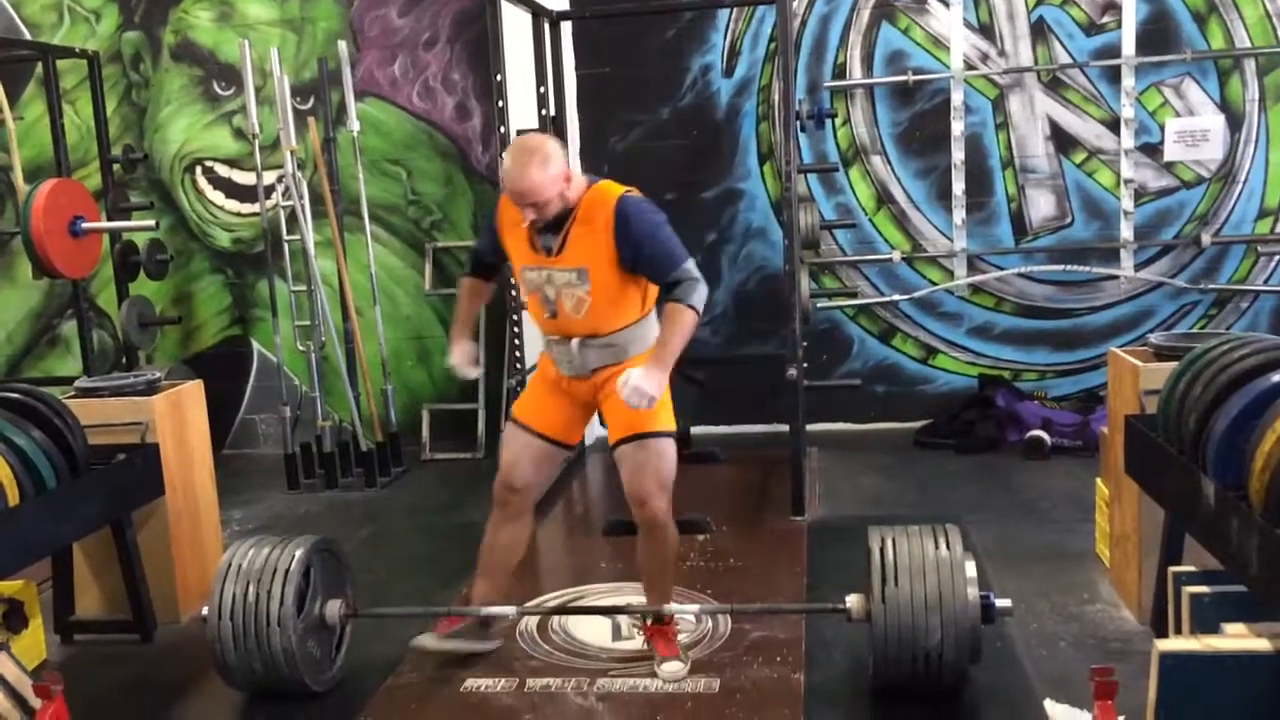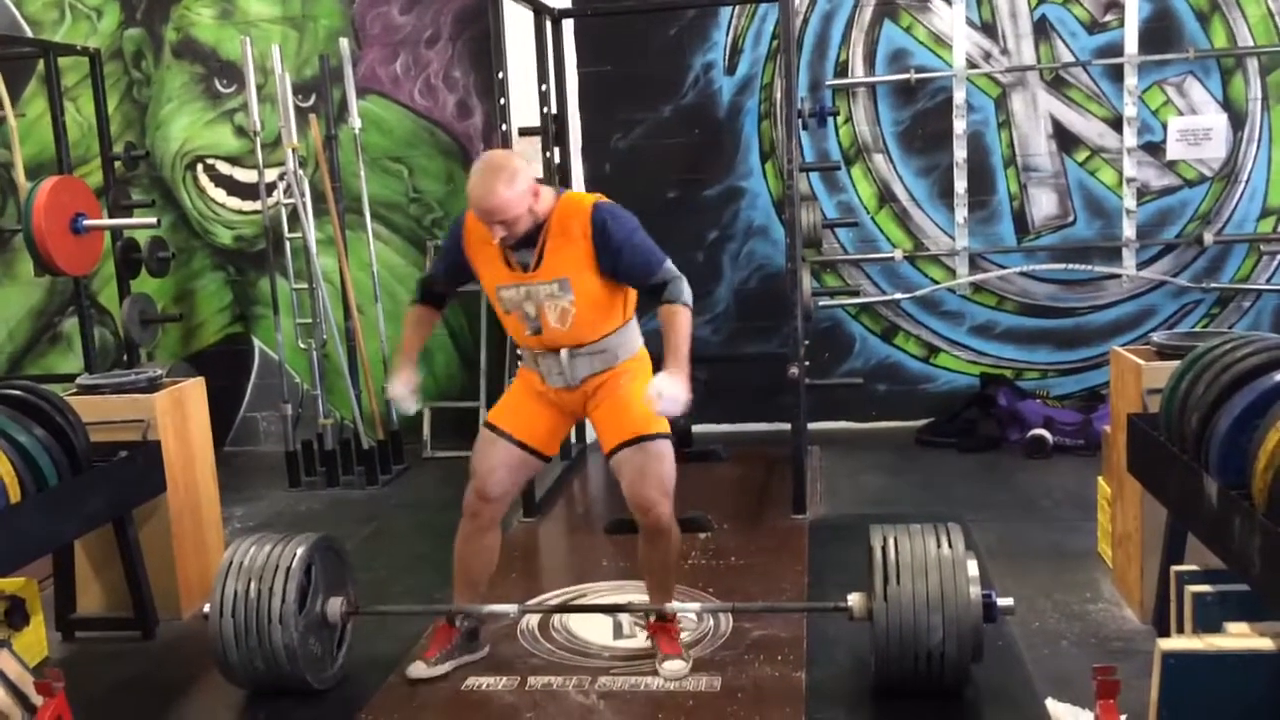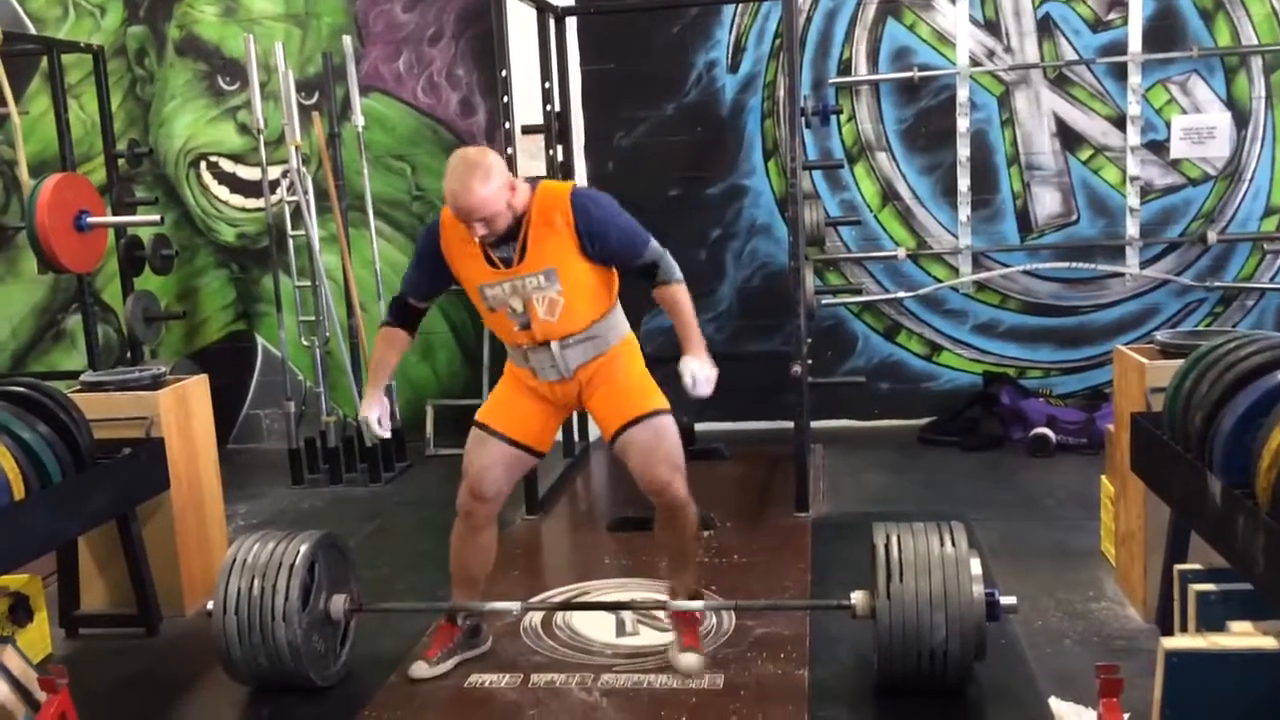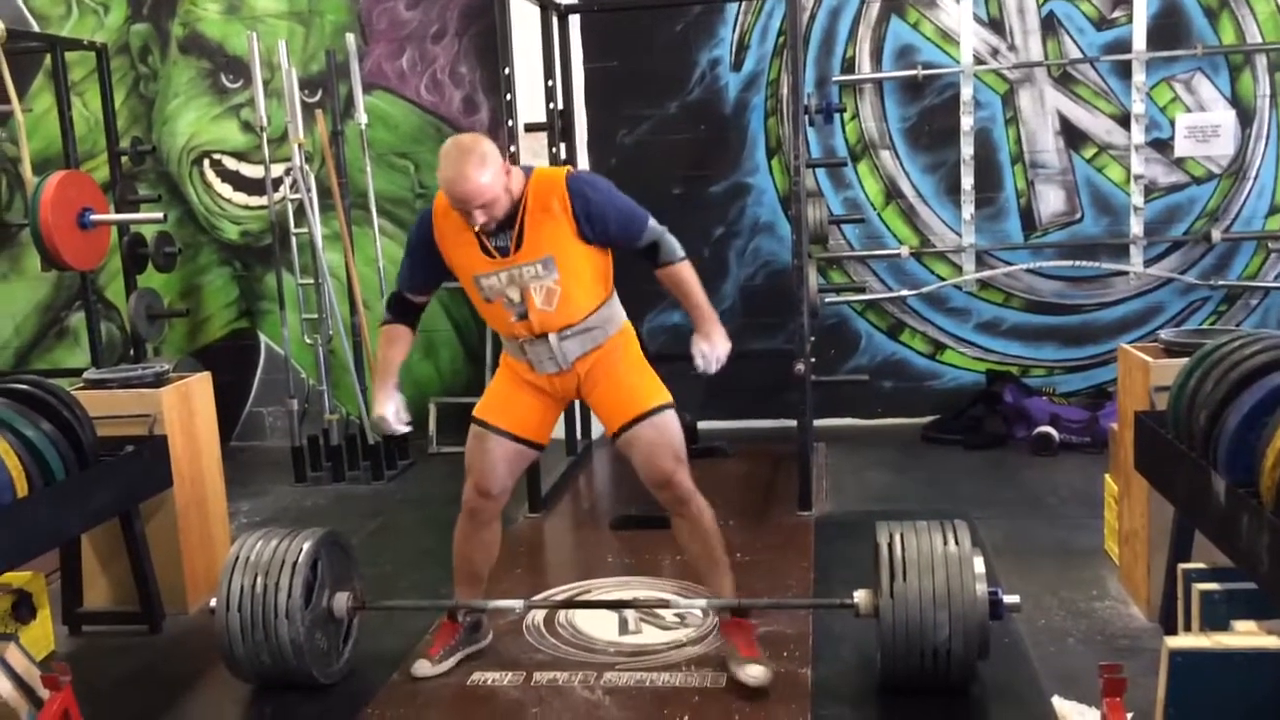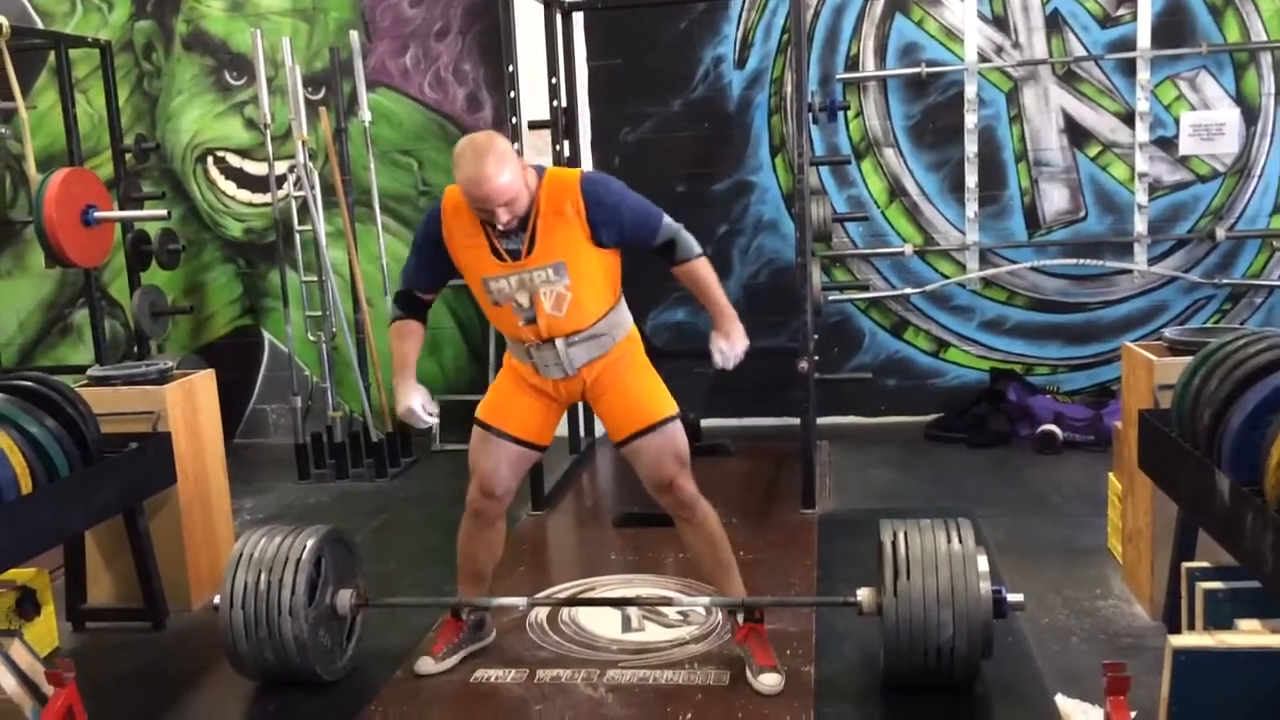
dt=0.1s
person 1, frame 1
left shoulder: (623, 213)
right shoulder: (507, 213)
left elbow: (689, 285)
right elbow: (483, 265)
left wrist: (659, 368)
right wrist: (462, 335)
left hip: (628, 366)
right hip: (560, 365)
left knee: (650, 506)
right knee: (511, 491)
left ankle: (660, 624)
right ankle: (480, 618)
person 1, frame 2
left shoulder: (595, 221)
right shoulder: (469, 233)
left elbow: (671, 288)
right elbow: (433, 292)
left wrist: (675, 371)
right wrist: (406, 364)
left hip: (614, 371)
right hip: (540, 378)
left knee: (653, 509)
right knee: (482, 500)
left ankle: (663, 621)
right ankle: (462, 629)
person 1, frame 3
left shoulder: (576, 209)
right shoulder: (445, 233)
left elbow: (657, 265)
right elbow: (405, 309)
left wrist: (694, 350)
right wrist: (375, 389)
left hip: (604, 360)
right hip: (529, 373)
left knee: (668, 489)
right knee: (475, 498)
left ankle: (685, 607)
right ankle: (464, 625)
person 1, frame 4
left shoulder: (572, 192)
right shoulder: (437, 223)
left elbow: (658, 245)
right elbow: (403, 305)
left wrist: (707, 326)
right wrist: (384, 385)
left hip: (604, 350)
right hip: (525, 365)
left knee: (673, 484)
right knee: (481, 496)
left ankle: (734, 620)
right ankle: (467, 622)
person 1, frame 5
left shoulder: (585, 195)
right shoulder: (446, 221)
left elbow: (674, 242)
right elbow: (411, 302)
left wrist: (726, 322)
right wrist: (404, 380)
left hip: (609, 355)
right hip: (528, 368)
left knee: (677, 489)
right knee: (484, 497)
left ankle: (748, 624)
right ankle: (468, 620)
